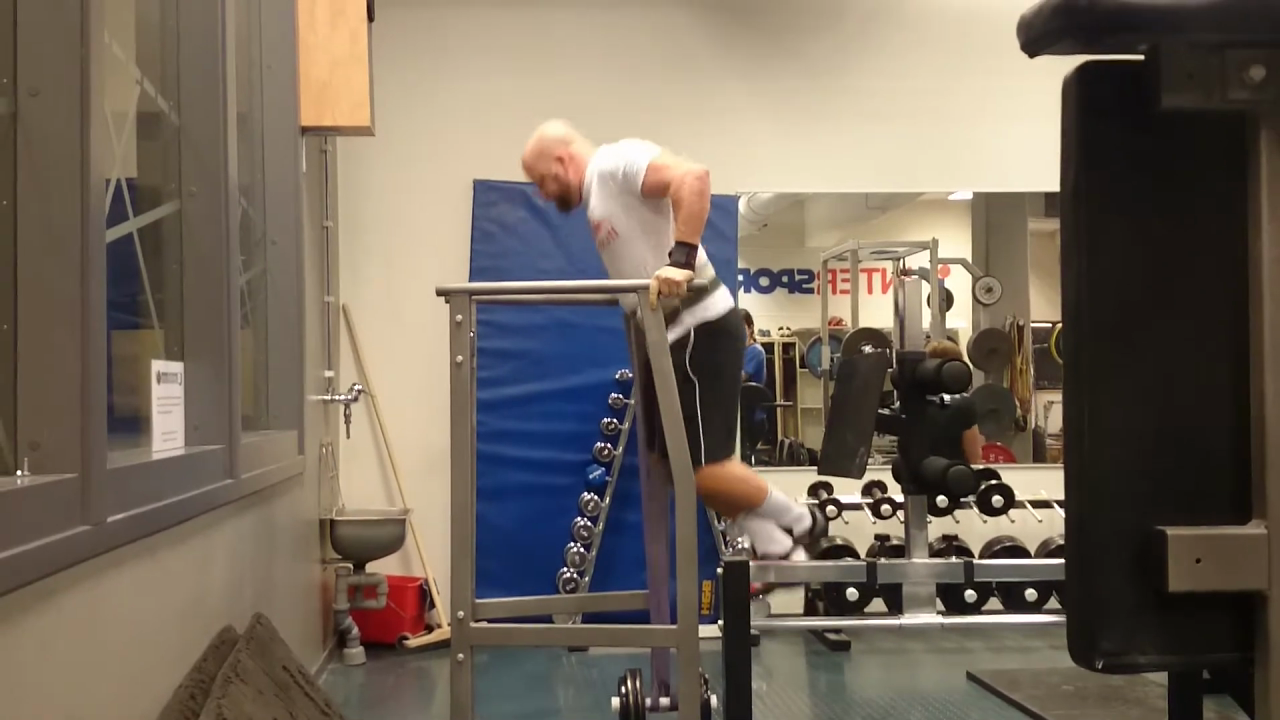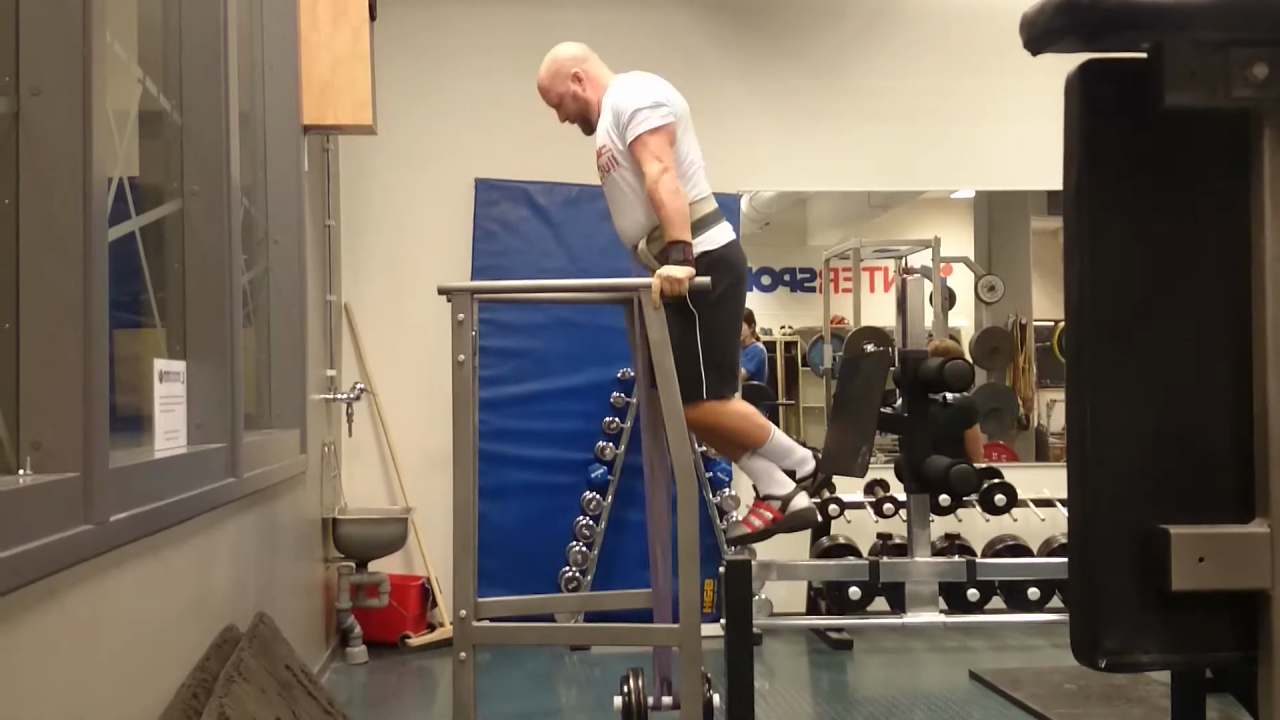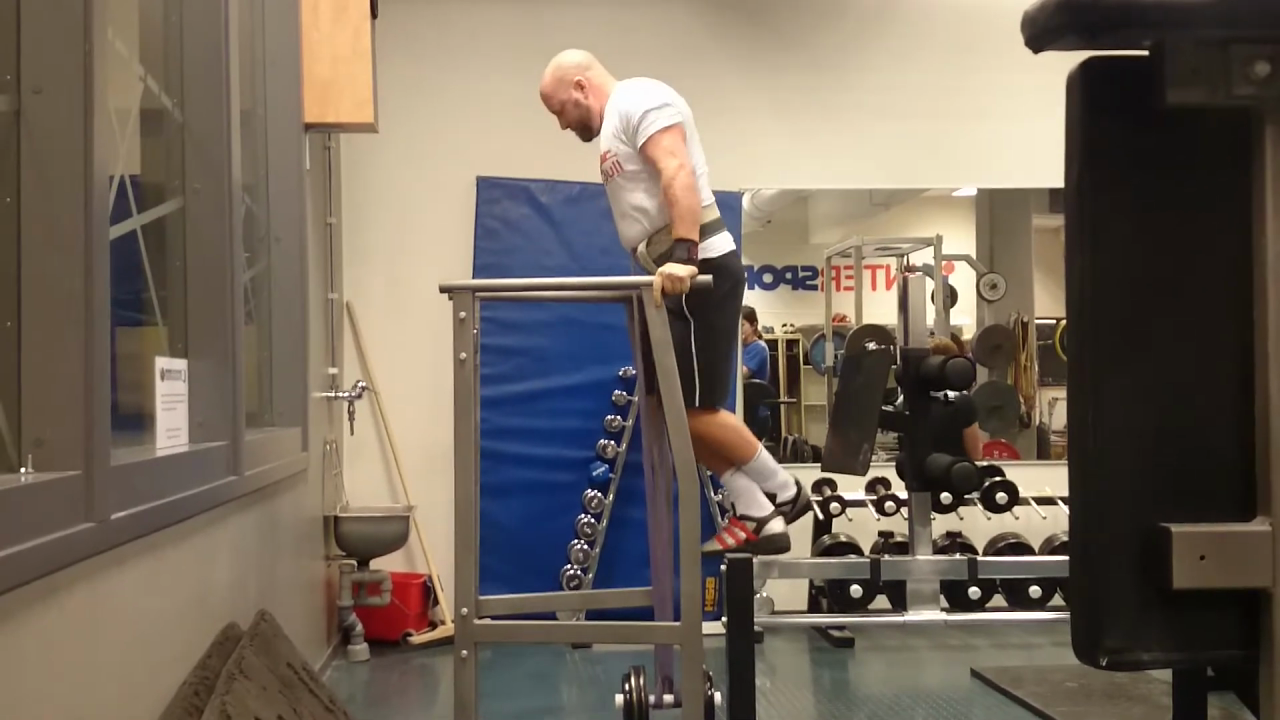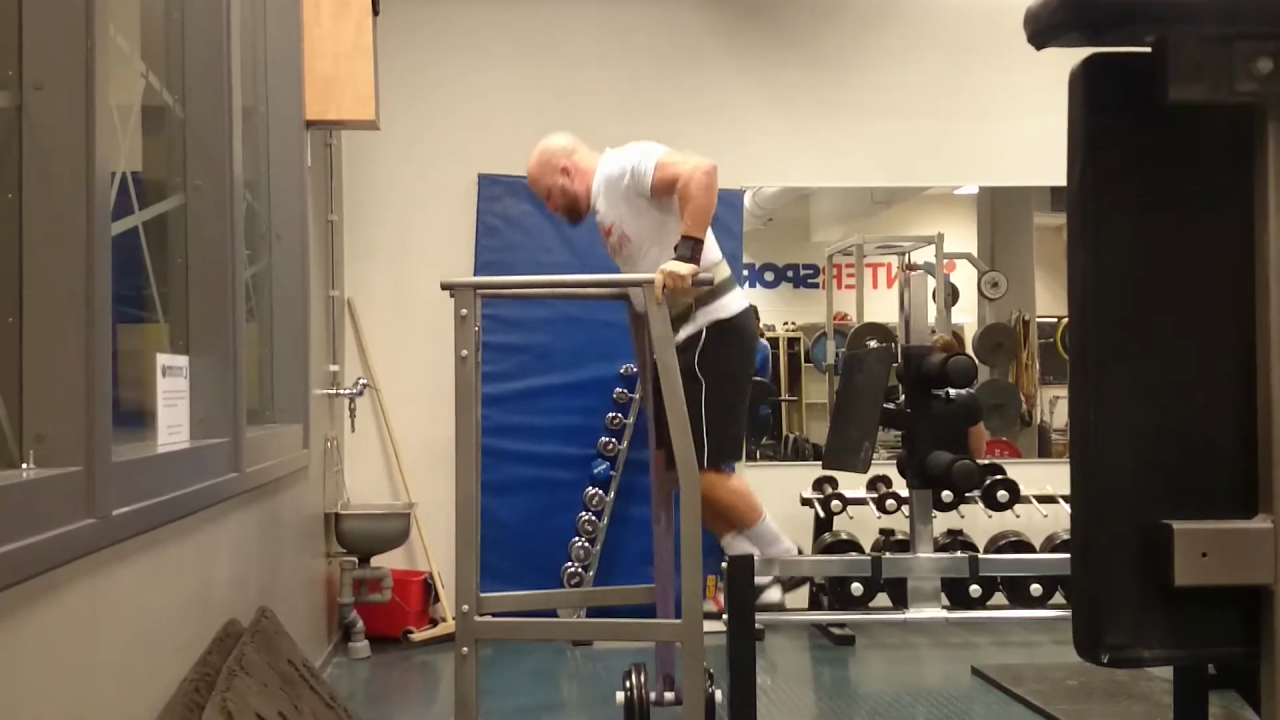
dt=0.4s
person 1, frame 1
left shoulder: (618, 161)
right shoulder: (599, 190)
left elbow: (693, 177)
left wrist: (682, 258)
left hip: (697, 327)
right hip: (669, 331)
left knee: (701, 466)
left ankle: (796, 524)
right ankle: (776, 546)
person 1, frame 2
left shoulder: (634, 94)
right shoulder: (614, 115)
left elbow: (662, 176)
left wrist: (679, 256)
left hip: (700, 263)
right hip: (676, 270)
left knee: (702, 400)
right knee: (685, 401)
left ankle: (799, 467)
right ankle: (780, 491)
person 1, frame 3
left shoulder: (637, 99)
right shoulder: (616, 123)
left elbow: (679, 173)
left wrist: (683, 254)
left hip: (698, 272)
right hip: (672, 277)
left knee: (694, 409)
left ankle: (783, 493)
right ankle: (757, 513)
person 1, frame 4
left shoulder: (624, 168)
right shoulder: (609, 198)
left elbow: (699, 172)
left wrist: (687, 253)
left hip: (713, 327)
right hip: (685, 334)
left knee: (703, 468)
right knee: (672, 462)
left ankle: (783, 558)
right ankle: (755, 580)
